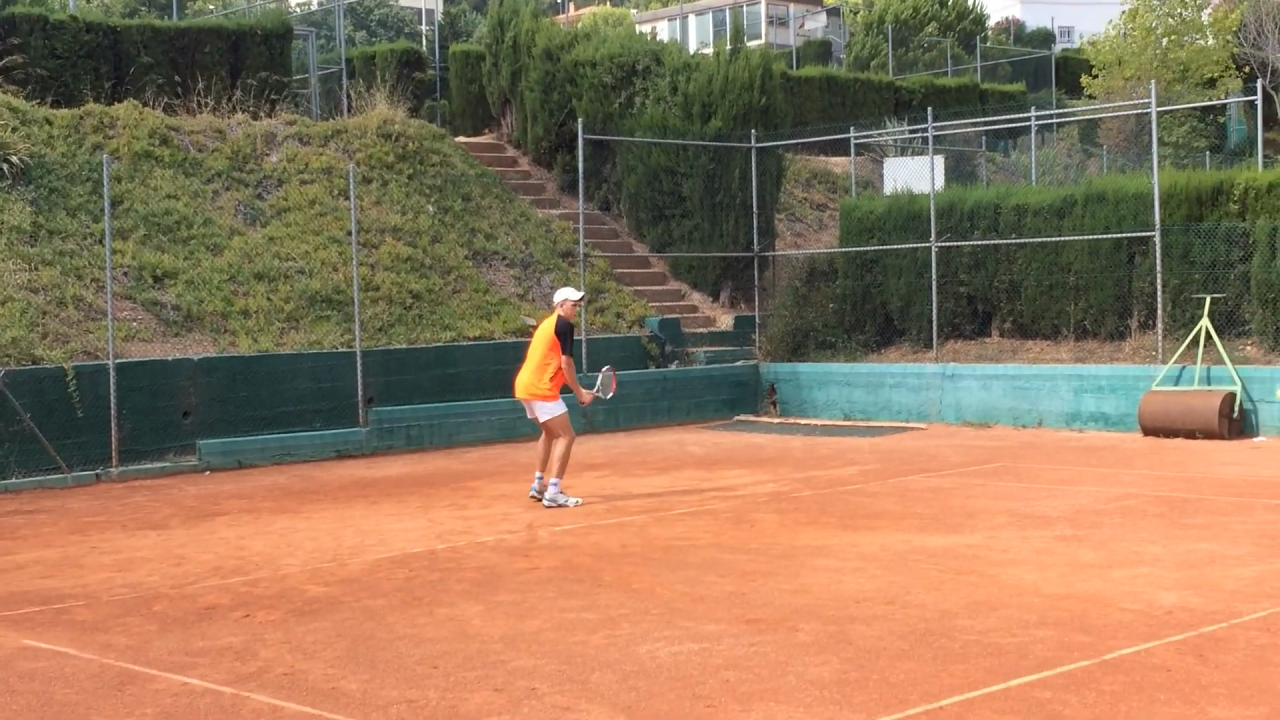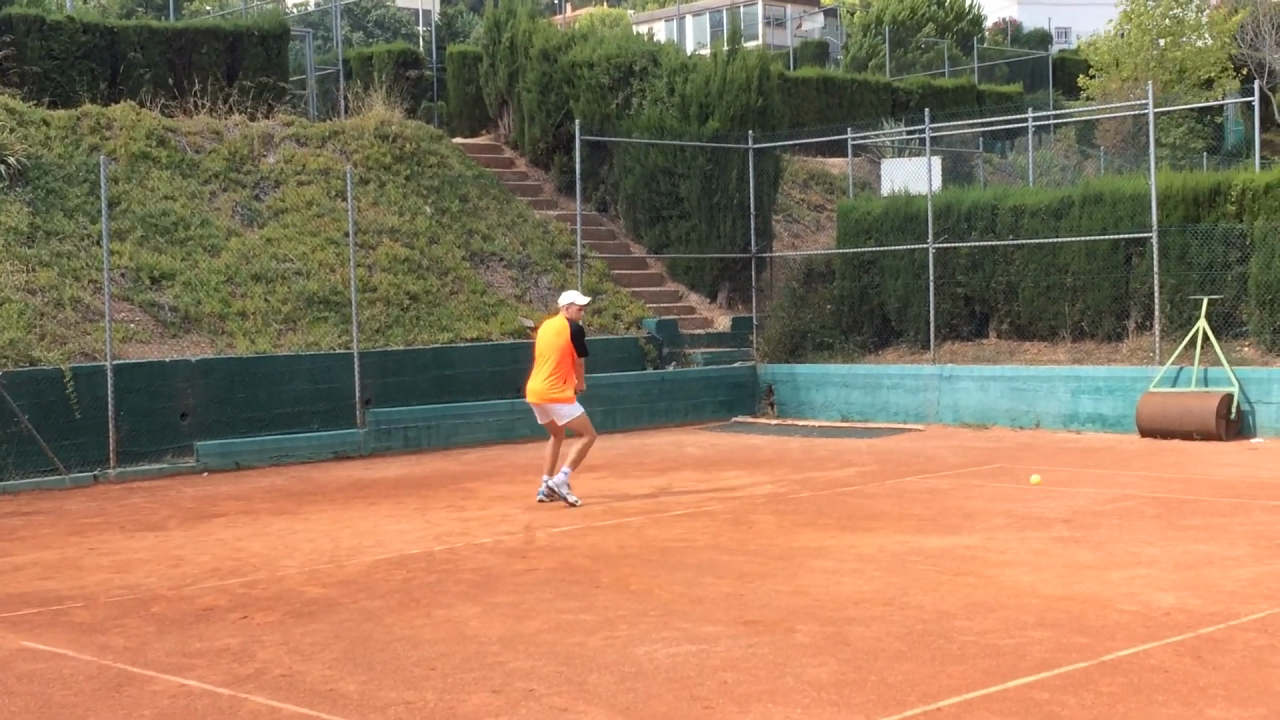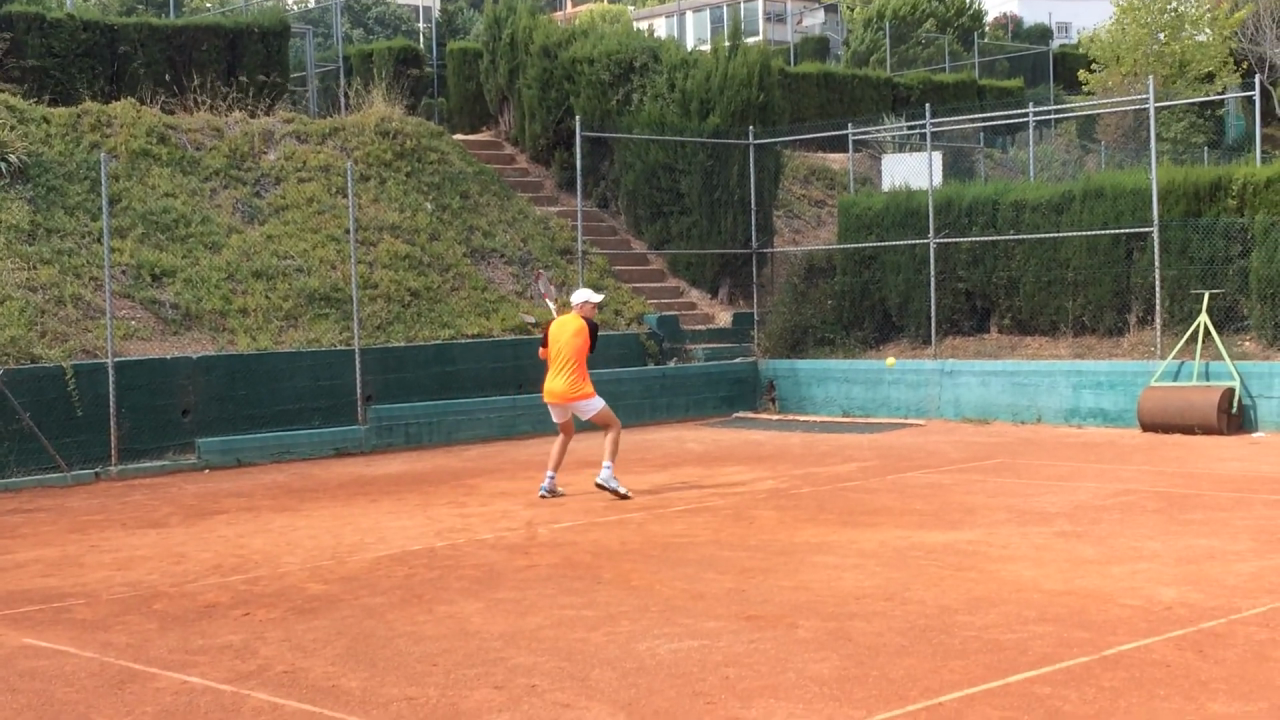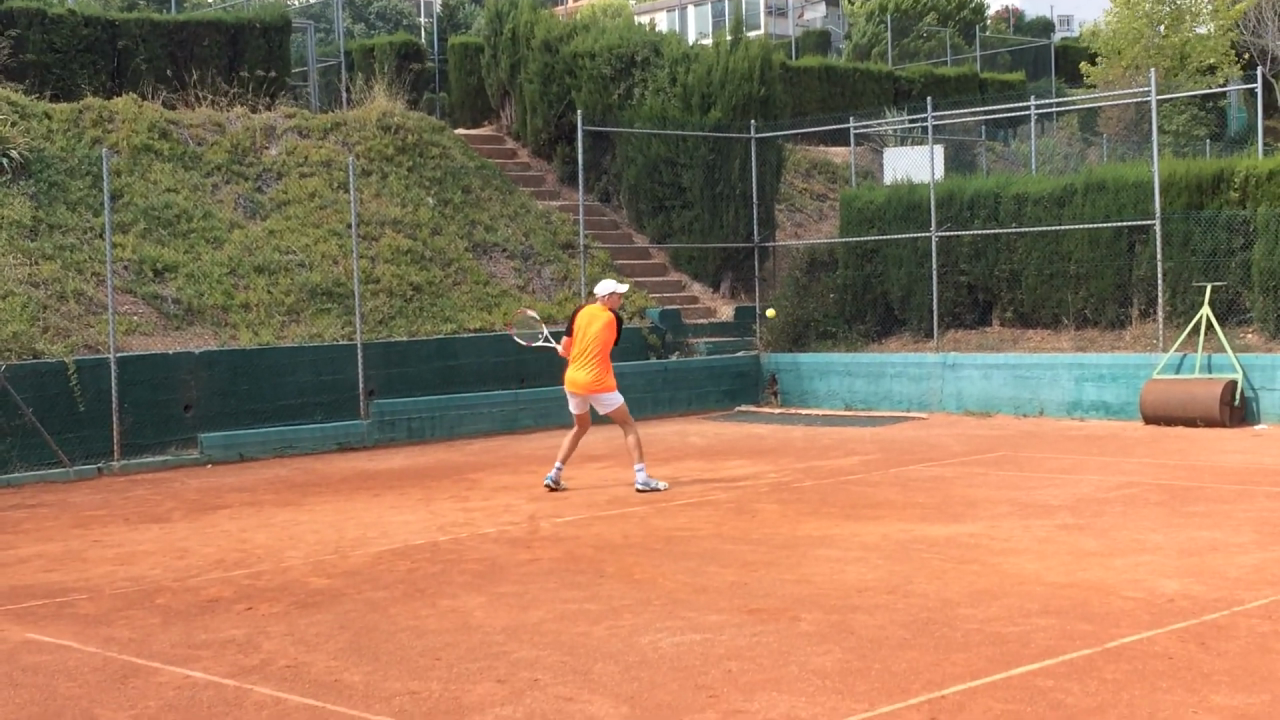
dt=0.2s
person 1, frame 1
left shoulder: (548, 324)
right shoulder: (564, 325)
right elbow: (566, 365)
left wrist: (577, 390)
right wrist: (580, 393)
left hip: (525, 386)
right hip: (540, 389)
left knee: (550, 433)
right knee: (566, 436)
left ankle: (539, 485)
right ankle: (553, 492)
person 1, frame 2
left shoulder: (544, 326)
right shoulder: (575, 328)
right elbow: (579, 364)
right wrist: (580, 383)
left hip: (533, 391)
right hip: (556, 394)
left knee: (557, 436)
right knee: (588, 435)
left ankle: (546, 487)
right ankle: (561, 479)
person 1, frame 3
left shoulder: (554, 324)
right shoulder: (590, 327)
left elbow: (544, 354)
left hip: (551, 391)
right hip: (576, 391)
left knee: (566, 433)
right knee: (613, 426)
left ankle: (548, 484)
right ankle: (607, 474)
person 1, frame 4
left shoulder: (579, 313)
right shoulder: (614, 320)
left elbow: (565, 347)
left hip: (573, 382)
right hip: (599, 383)
left knee: (579, 428)
right knee: (629, 426)
left ankle: (554, 475)
right ankle: (642, 477)
